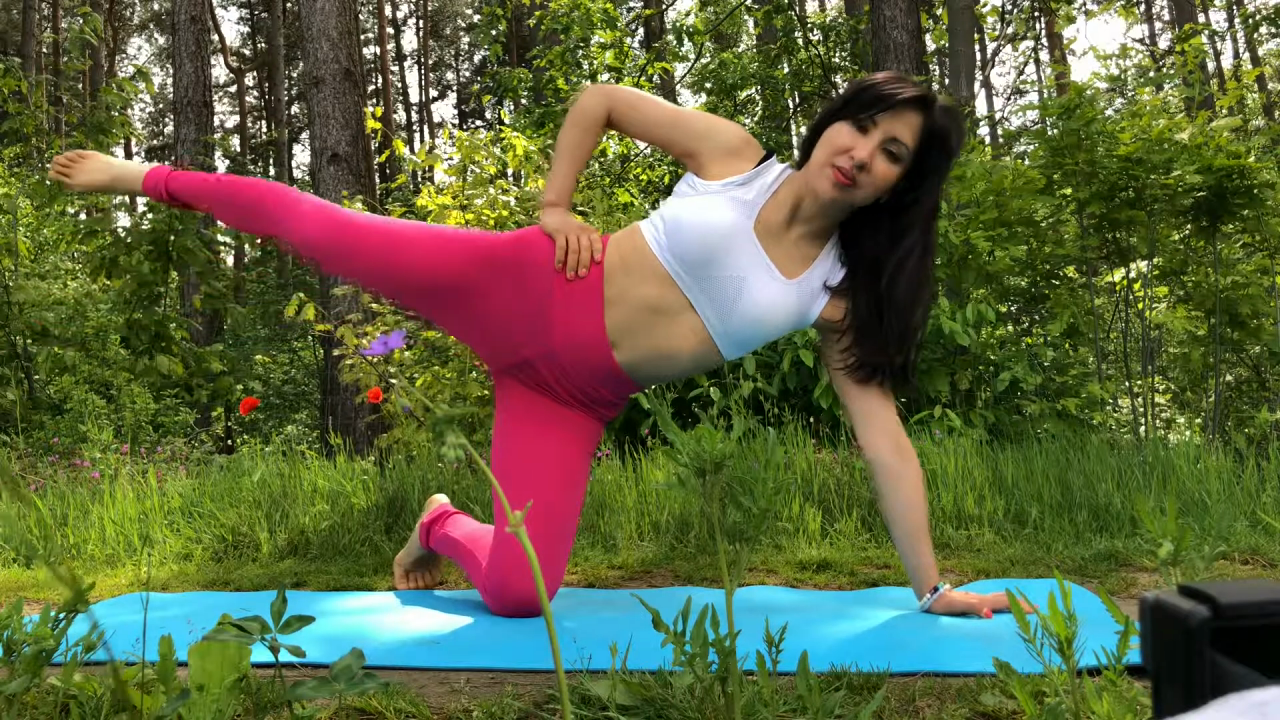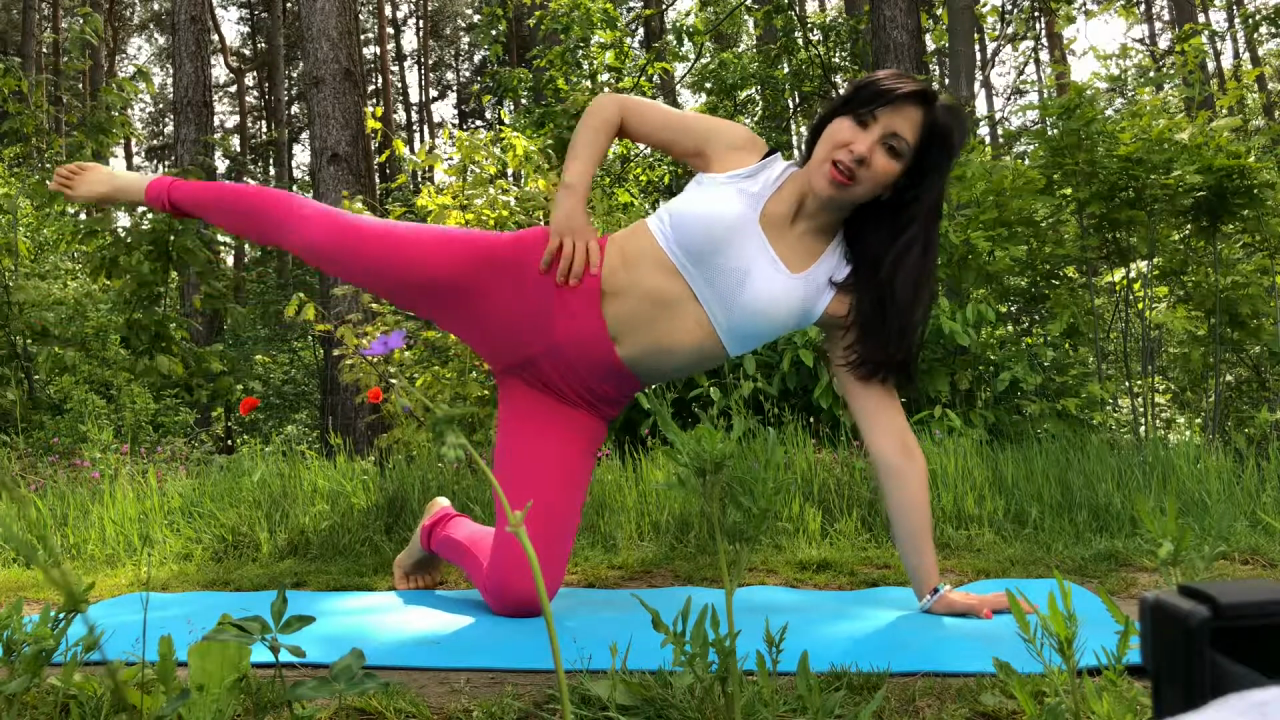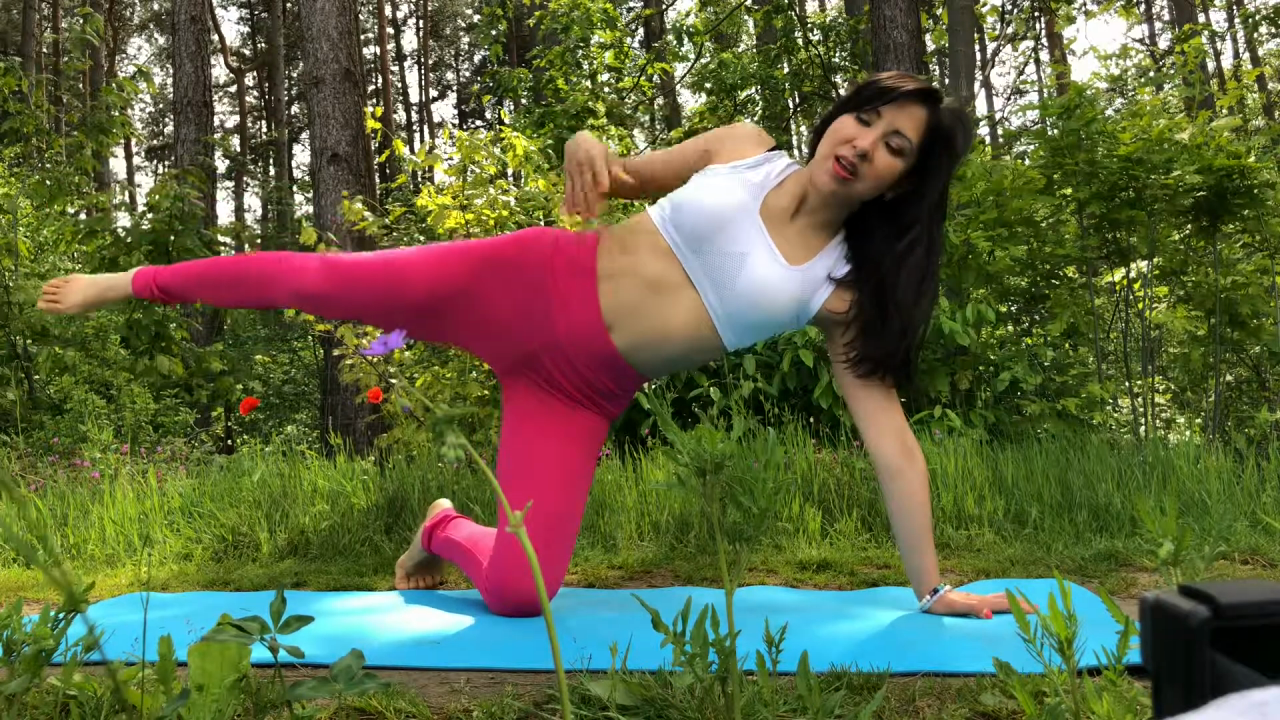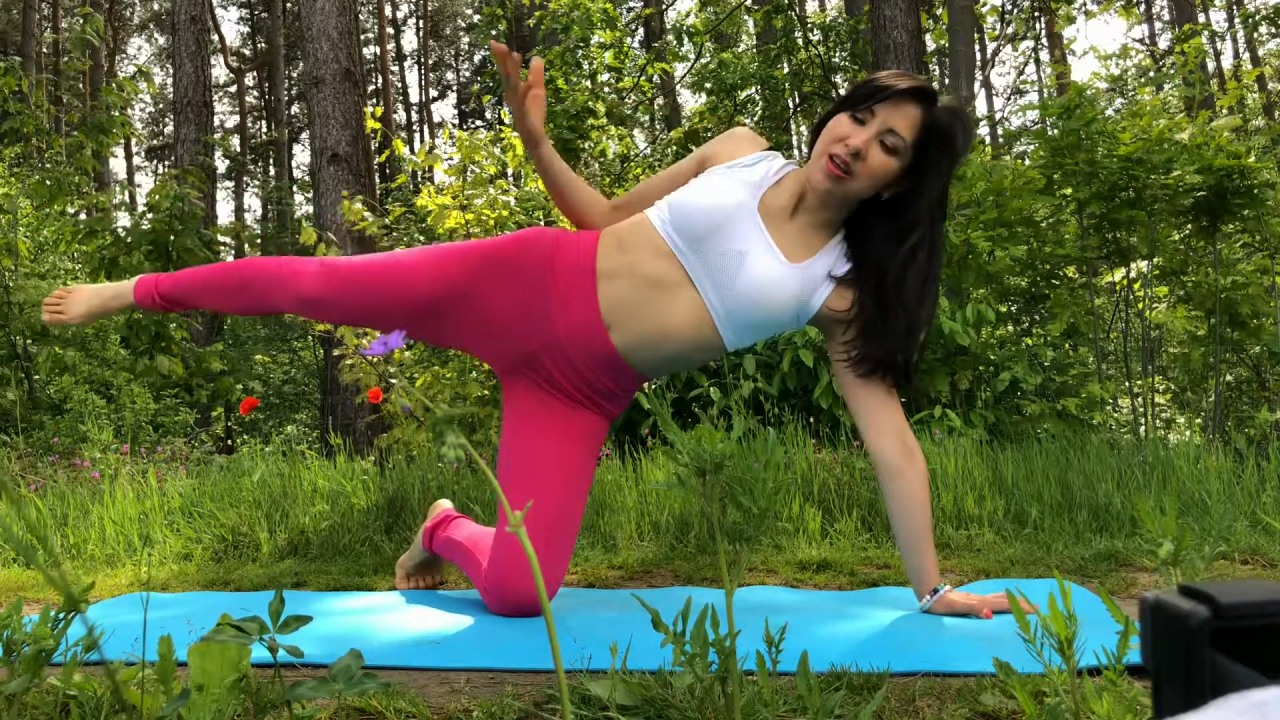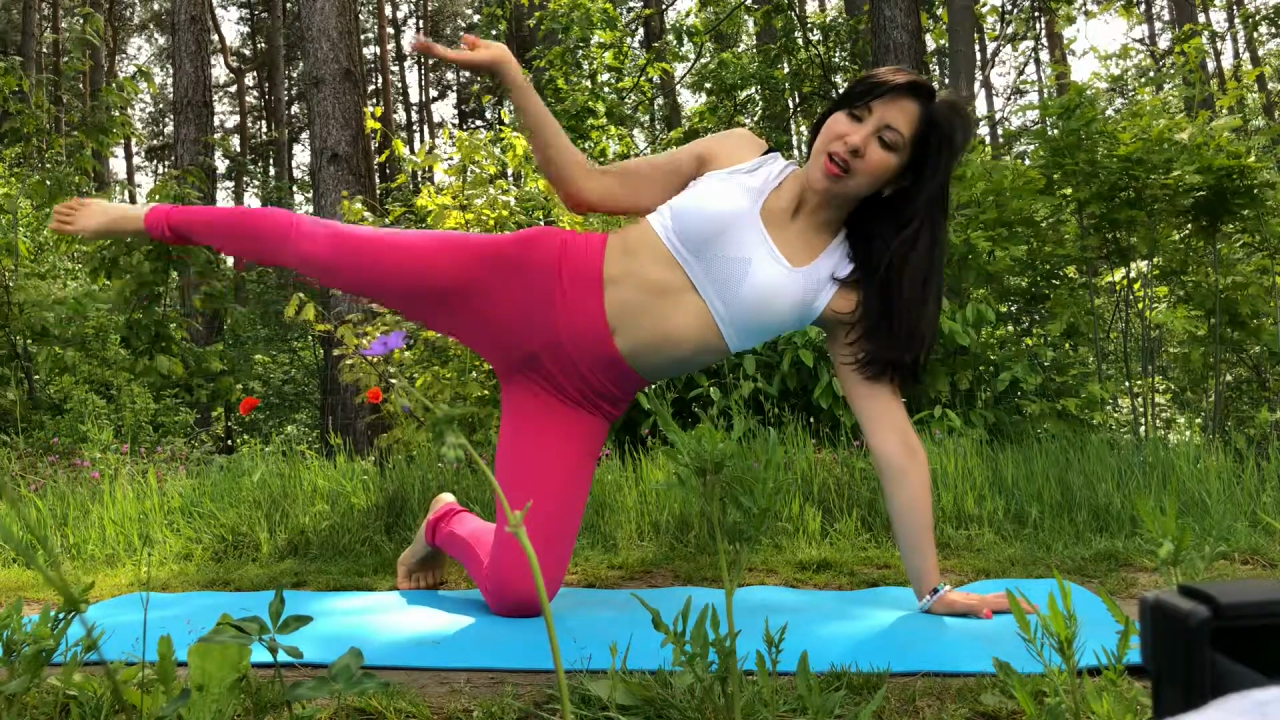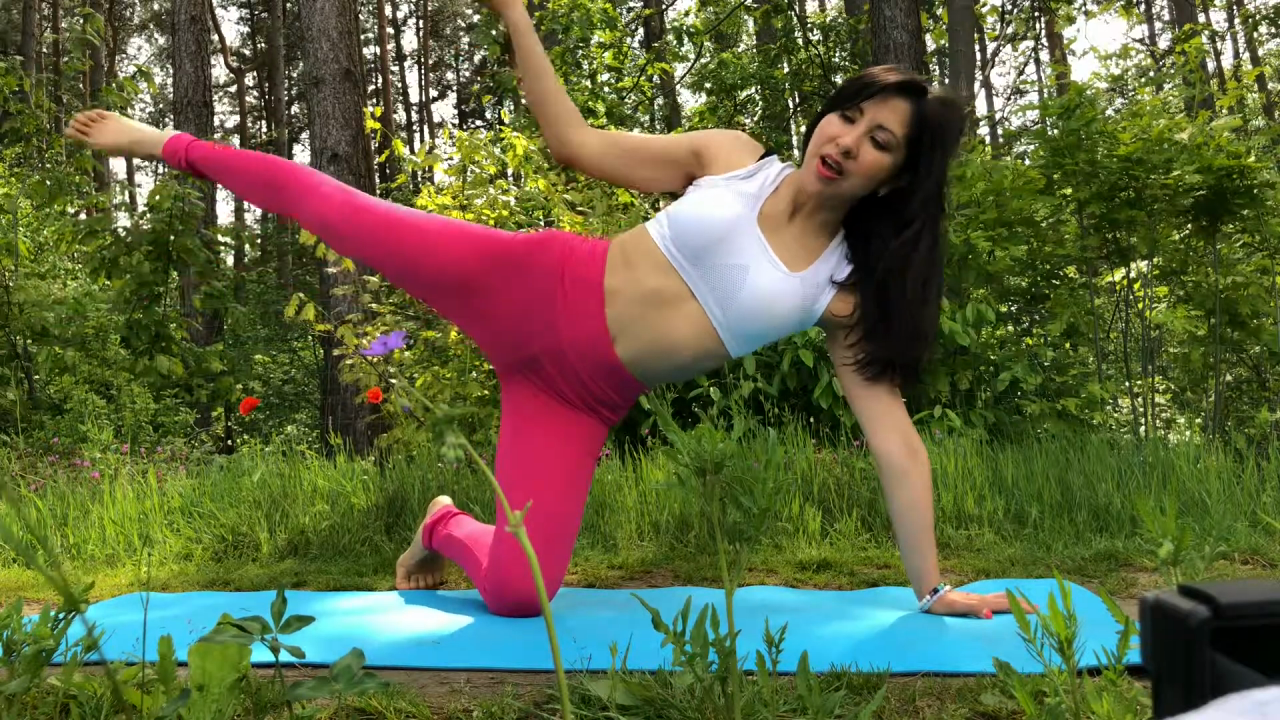
dt=0.2s
person 1, frame 1
left shoulder: (843, 299)
right shoulder: (731, 151)
left elbow: (884, 438)
right elbow: (598, 97)
left wrist: (931, 585)
right wrist: (554, 206)
left hip: (572, 399)
right hip: (524, 288)
left knee: (519, 593)
right knee: (321, 230)
left ankle: (445, 528)
right ankle: (149, 176)
person 1, frame 2
left shoulder: (846, 294)
right shoulder: (738, 147)
left elbow: (891, 436)
right elbow: (607, 107)
left wrist: (932, 585)
right wrist: (569, 201)
left hip: (575, 396)
right hip: (526, 287)
left knee: (520, 593)
right knee: (326, 234)
left ankle: (445, 531)
right ankle: (146, 189)
person 1, frame 3
left shoulder: (846, 292)
right shoulder: (745, 147)
left elbow: (891, 437)
right elbow: (621, 183)
left wrist: (932, 584)
right wrist: (587, 153)
left hip: (580, 393)
right hip: (533, 285)
left knee: (522, 592)
right knee: (320, 276)
left ankle: (447, 532)
right ankle: (135, 284)
person 1, frame 4
left shoulder: (844, 292)
right shoulder: (740, 151)
left elbow: (891, 436)
right elbow: (599, 216)
left wrist: (931, 585)
right wrist: (533, 131)
left hip: (579, 394)
right hip: (532, 288)
left knee: (520, 591)
right knee: (321, 285)
left ankle: (445, 532)
right ankle: (133, 291)
person 1, frame 5
left shoulder: (849, 292)
right shoulder: (738, 155)
left elbow: (893, 435)
right elbow: (583, 184)
left wrist: (932, 586)
right wrist: (511, 73)
left hip: (580, 396)
right hip: (536, 288)
left knee: (519, 592)
right knee: (326, 247)
left ankle: (450, 528)
right ankle: (144, 217)
person 1, frame 6
left shoulder: (848, 293)
right shoulder: (731, 156)
left elbow: (894, 434)
right elbow: (577, 146)
left wrist: (931, 584)
left hip: (581, 397)
right hip: (534, 287)
left knee: (518, 591)
right knee: (337, 211)
left ankle: (450, 528)
right ankle: (169, 145)
